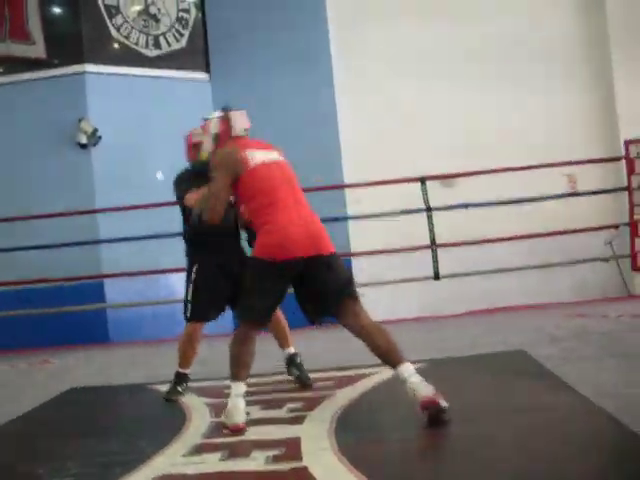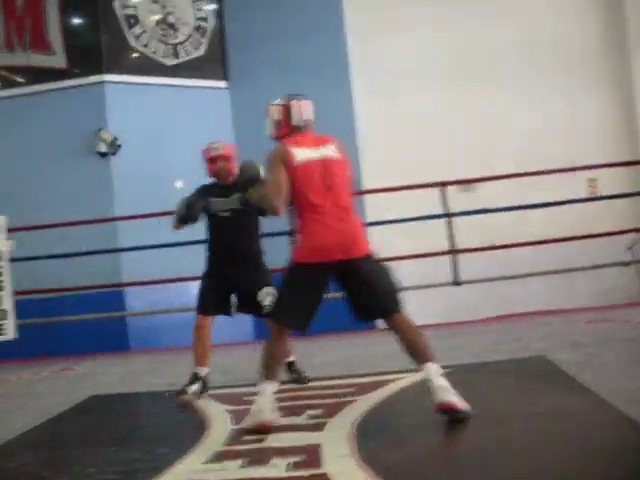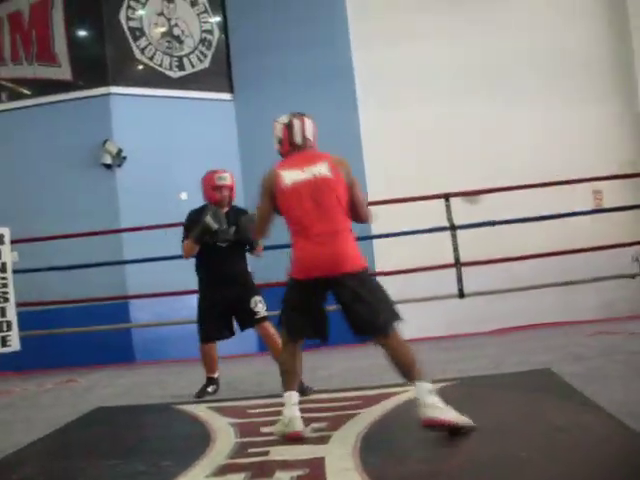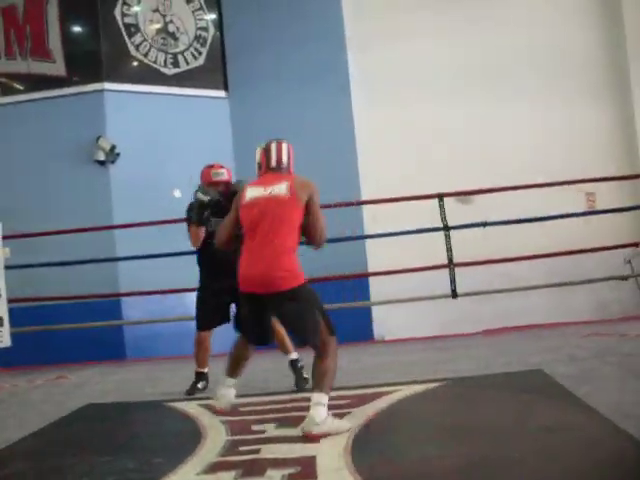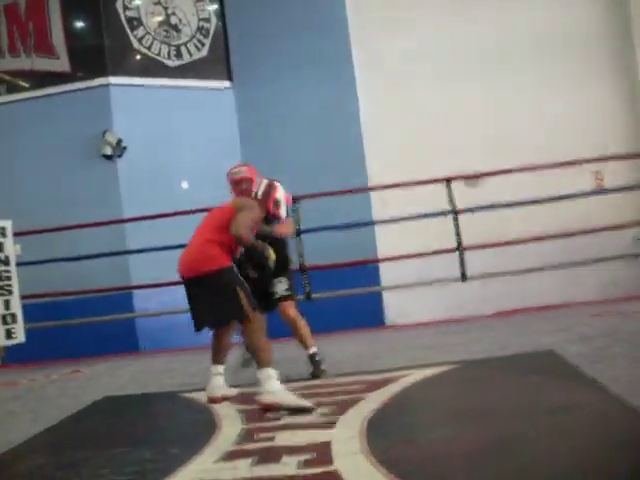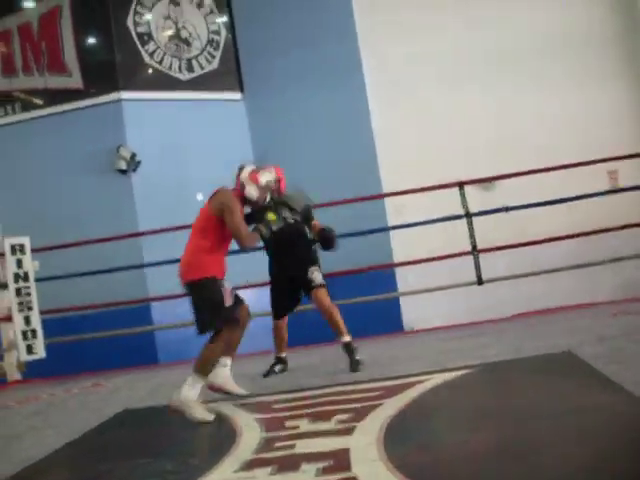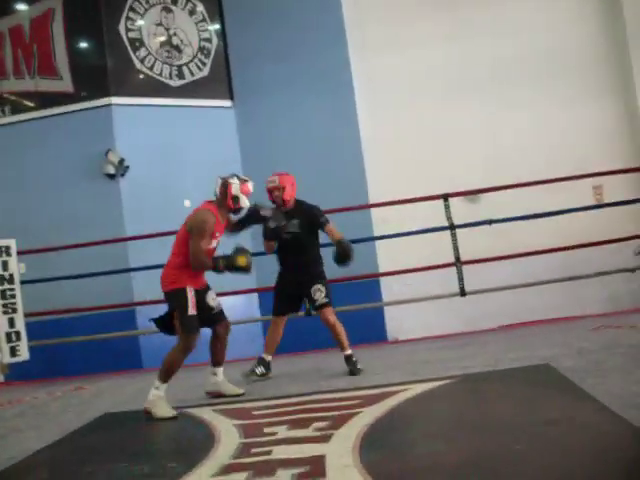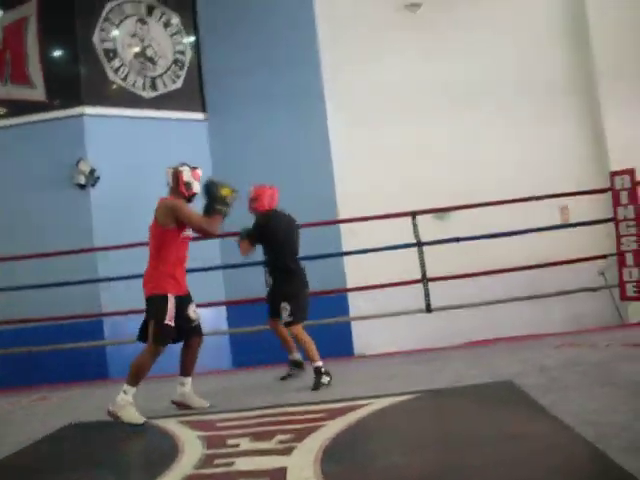
dt=0.3s
person 1, frame 1
left shoulder: (225, 156)
right shoulder: (270, 150)
left elbow: (213, 217)
left wrist: (207, 199)
left hip: (276, 247)
right hip: (315, 238)
left knee: (247, 326)
right knee: (356, 317)
left ankle: (236, 407)
right ankle: (415, 384)
person 1, frame 2
left shoulder: (282, 153)
right shoulder: (335, 145)
left elbow: (275, 204)
left wrist: (254, 192)
left hip: (315, 249)
right hip: (353, 242)
left knee: (280, 327)
right knee: (395, 316)
left ankle: (264, 406)
right ankle: (442, 389)
person 1, frame 3
left shoulder: (273, 177)
right shoulder: (336, 165)
left elbow: (257, 234)
right elbow: (364, 216)
left hip: (305, 269)
right hip: (346, 262)
left knee: (291, 340)
right knee: (387, 335)
left ankle: (290, 416)
right ankle: (432, 405)
person 1, frame 4
left shoulder: (245, 192)
right shoulder: (304, 187)
left elbow: (221, 241)
right elbow: (318, 239)
left hip: (249, 278)
right hip: (285, 277)
left knee: (247, 338)
right knee: (326, 343)
left ankle: (224, 395)
right ankle: (318, 417)
person 1, frame 5
left shoulder: (238, 205)
right shoulder: (253, 207)
right elbow: (238, 232)
right wrist: (262, 250)
left hip: (190, 265)
right hip: (210, 264)
left knee: (226, 323)
right knee: (254, 322)
left ankle: (216, 385)
right ankle: (272, 390)
person 1, frame 6
left shoulder: (225, 199)
right shoulder: (228, 200)
right elbow: (245, 241)
left hip: (198, 269)
right hip: (204, 272)
left knee: (241, 315)
right knee: (228, 329)
left ankle: (221, 374)
right ankle: (188, 395)
person 1, frame 7
left shoulder: (218, 213)
right shoulder: (204, 218)
left elbow: (231, 227)
right elbow: (196, 261)
left wrist: (252, 218)
right wrist: (229, 263)
left hip: (195, 280)
right hip: (179, 281)
left knee: (222, 326)
right knee: (187, 340)
left ankle: (217, 381)
right ankle: (155, 397)
person 1, frame 8
left shoulder: (176, 207)
right shoulder: (172, 205)
left elbow: (200, 225)
right elbow: (209, 229)
left wrist: (214, 206)
right wrist: (221, 205)
left hip: (177, 286)
right hip: (162, 287)
left knee: (194, 337)
right knee: (156, 346)
left ankle: (183, 391)
right ankle: (122, 401)
person 2, frame 1
right shoulder: (186, 178)
right elbow: (193, 201)
left hip: (235, 256)
right hip: (203, 262)
right knee: (195, 324)
left ankle: (293, 361)
right ankle: (181, 377)
person 2, frame 2
left shoulder: (249, 184)
right shoulder: (205, 193)
right elbow: (179, 222)
left wrist: (257, 183)
right wrist: (183, 215)
left hip: (251, 265)
right hip: (219, 267)
right knee: (202, 320)
left ankle: (291, 365)
right ankle: (199, 377)
person 2, frame 3
left shoulder: (241, 214)
right shoulder: (197, 217)
left elbow: (257, 251)
right elbow: (187, 252)
left wrist: (252, 242)
right wrist: (203, 231)
left hip: (242, 283)
right hip: (211, 289)
left knee: (266, 328)
right knee: (208, 341)
right ankle: (212, 380)
person 2, frame 4
left shoulder: (236, 201)
right shoulder: (197, 208)
right elbow: (195, 242)
right wrist: (201, 211)
right hip: (212, 279)
right knee: (203, 332)
left ankle: (296, 364)
right ankle: (201, 376)
person 2, frame 5
left shoulder: (270, 201)
left elbow: (286, 228)
left wrist: (261, 230)
left hip: (277, 267)
right hip: (254, 270)
left knee: (288, 311)
left ankle: (315, 357)
person 2, frame 6
left shoulder: (297, 200)
right shoulder: (261, 208)
left elbow: (312, 223)
left wrist: (323, 231)
left hip: (306, 261)
right hip: (281, 268)
left knee: (322, 299)
right knee: (279, 318)
left ankle: (348, 346)
right ankle: (281, 359)
person 2, frame 7
left shoulder: (308, 210)
right shoulder: (275, 216)
left elbow: (329, 229)
right elbow: (269, 248)
left wrist: (341, 242)
right wrist: (270, 231)
left hip: (312, 271)
right hip: (289, 272)
left knee: (327, 314)
right knee: (278, 318)
left ankle: (350, 358)
right ankle: (265, 363)
person 2, frame 8
left shoulder: (264, 221)
right shoulder: (287, 220)
left elbow: (245, 249)
left wrist: (244, 237)
left hip: (290, 281)
right hip: (283, 279)
left knee: (295, 329)
right knee: (275, 322)
left ankle: (321, 371)
right ankle: (296, 362)
